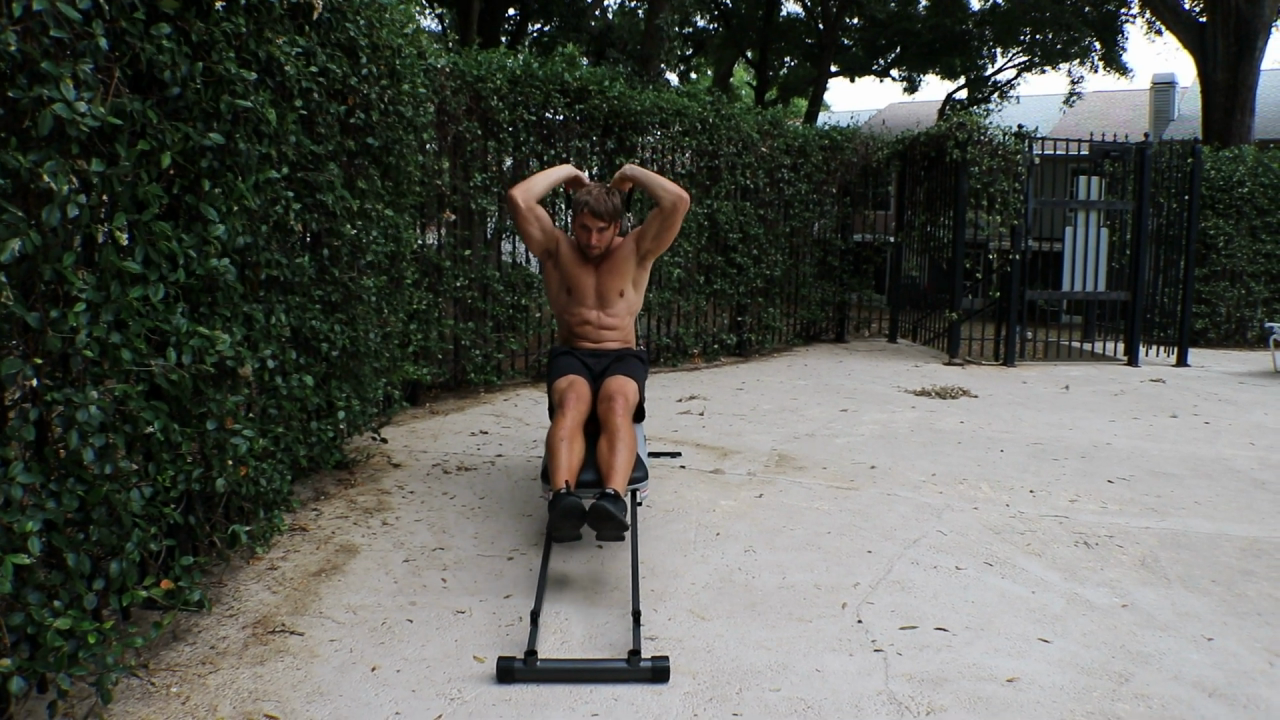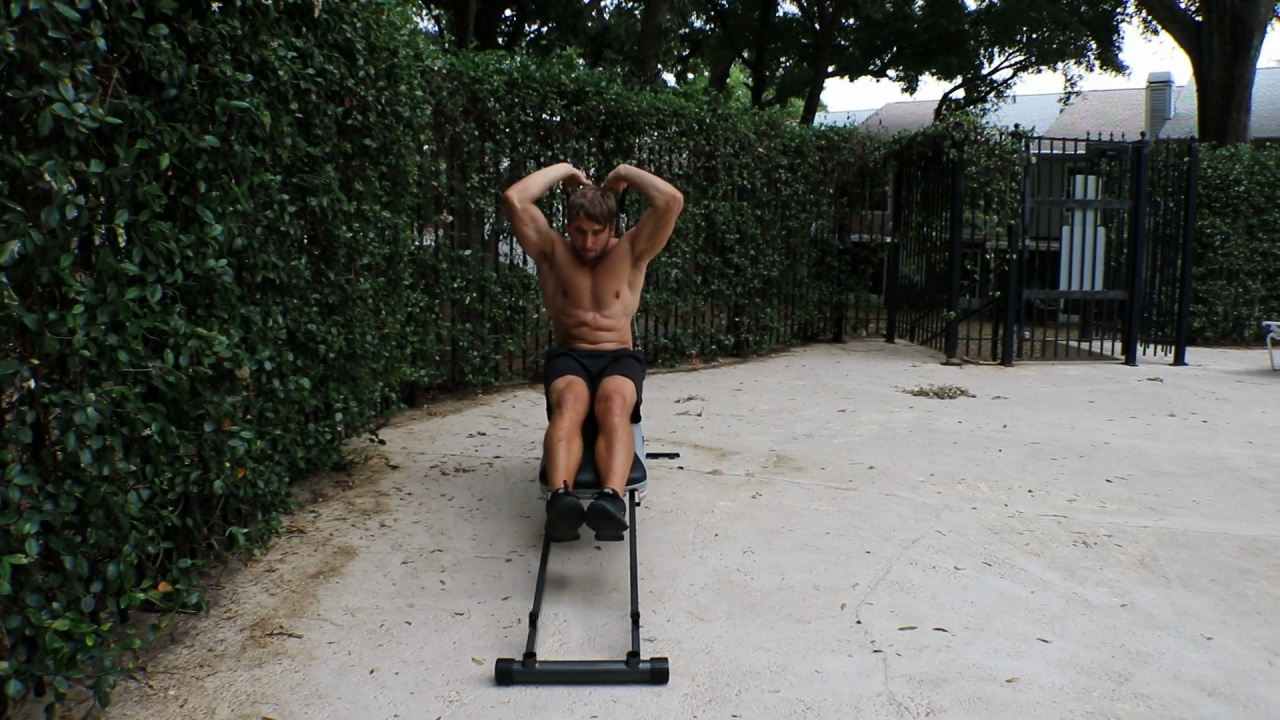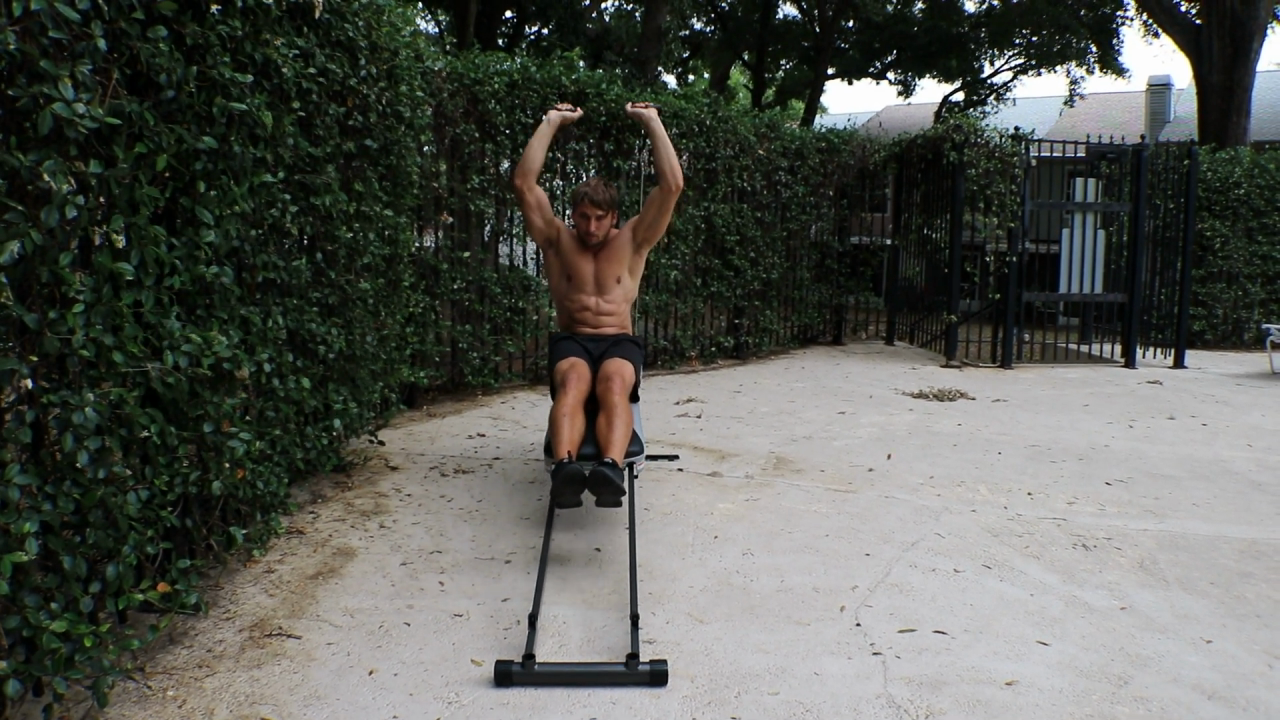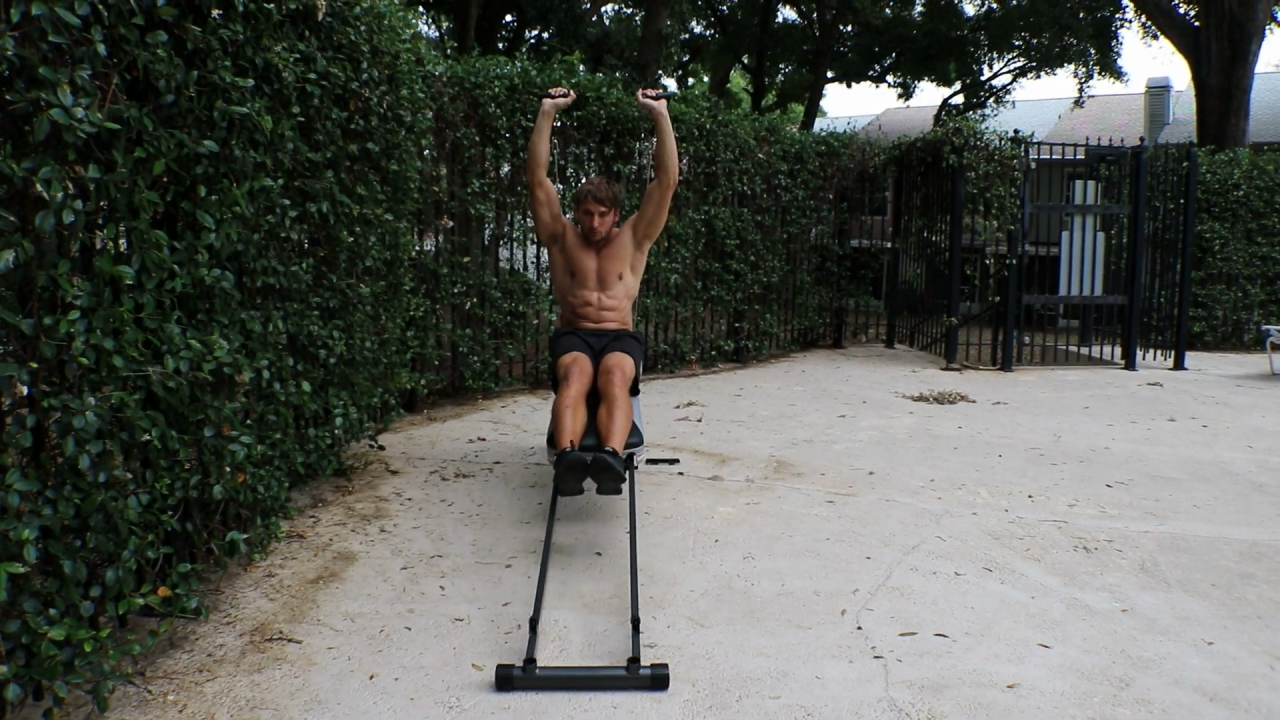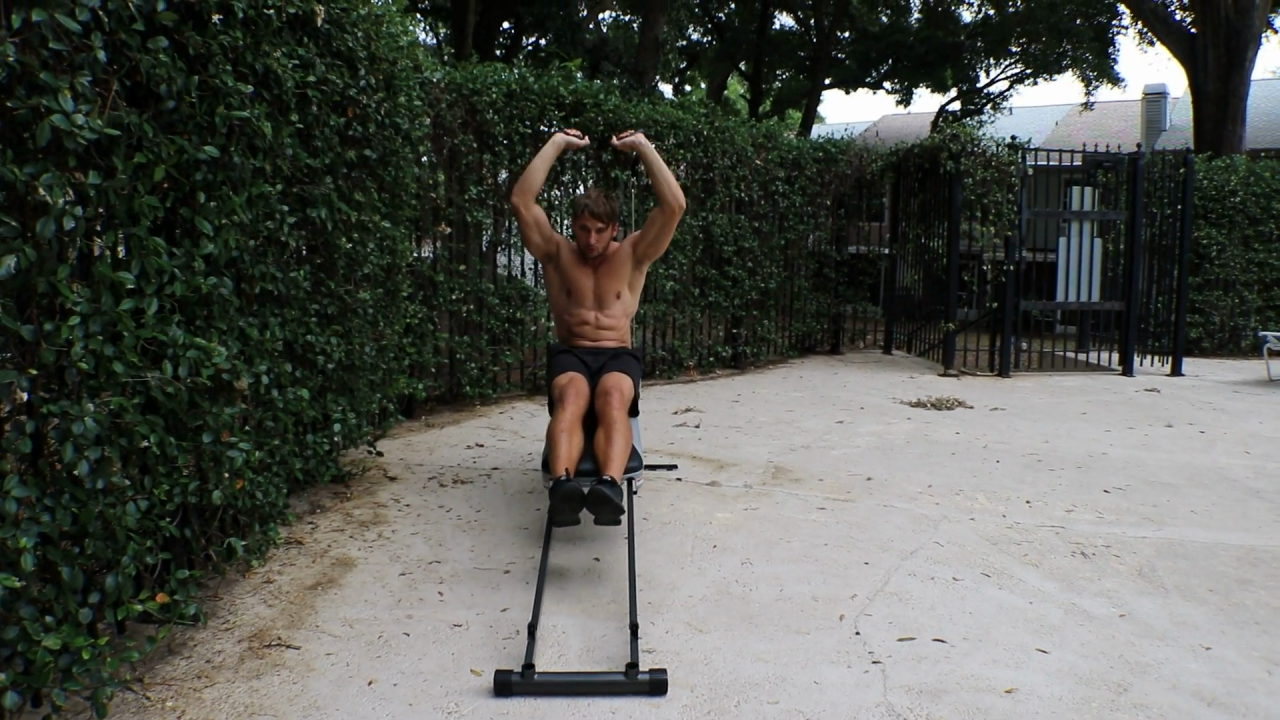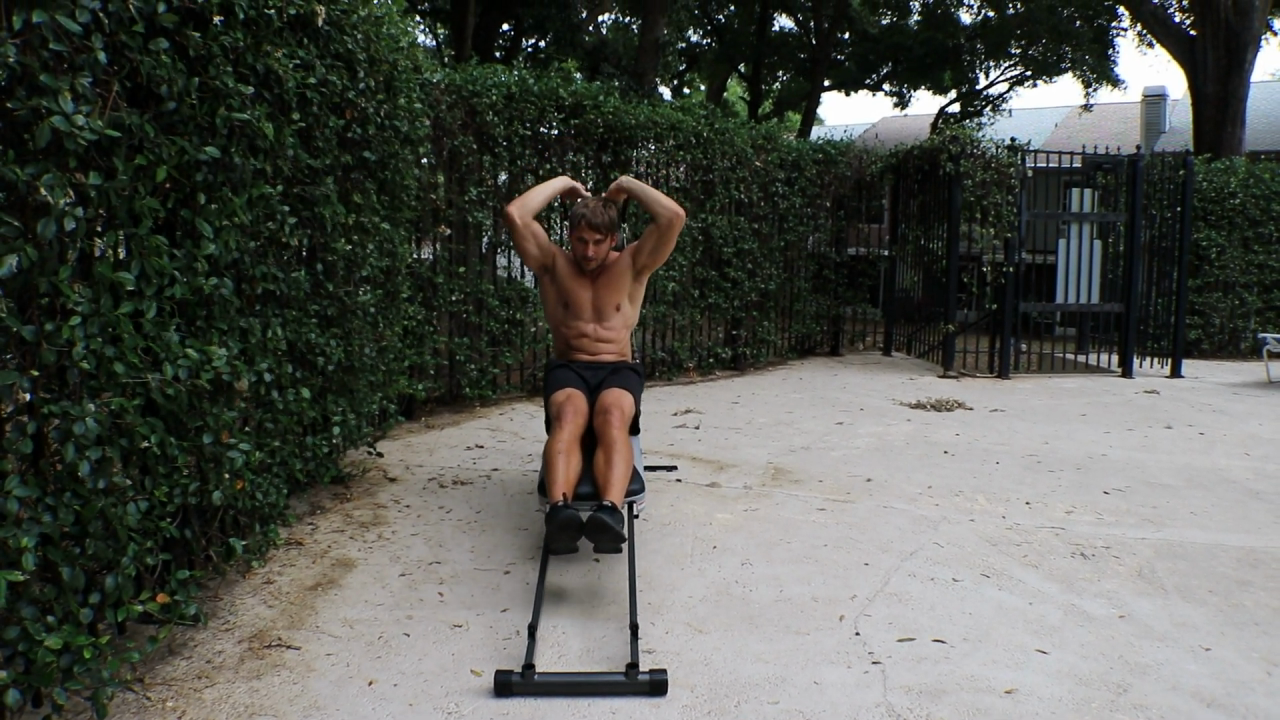
dt=0.5s
person 1, frame 1
left shoulder: (636, 250)
right shoulder: (555, 248)
left elbow: (678, 201)
right elbow: (517, 199)
left wrist: (630, 173)
right wrist: (566, 171)
left hip: (622, 357)
right hip: (571, 355)
left knee: (616, 404)
right knee: (570, 403)
left ankle: (613, 499)
right ankle: (562, 498)
person 1, frame 2
left shoulder: (631, 251)
right shoulder: (551, 250)
left elbow: (672, 201)
right elbow: (513, 199)
left wrist: (625, 173)
right wrist: (564, 171)
left hip: (620, 358)
right hip: (568, 357)
left knee: (613, 405)
right knee: (569, 403)
left ankle: (611, 499)
right ankle: (560, 498)
person 1, frame 3
left shoulder: (633, 242)
right shoulder: (557, 240)
left elbow: (671, 187)
right elbow: (524, 185)
left wrist: (651, 121)
right wrist: (551, 122)
left hip: (620, 342)
right hip: (570, 341)
left knee: (613, 383)
right knee: (573, 382)
left ankle: (611, 470)
right ankle: (564, 469)
person 1, frame 4
left shoulder: (634, 239)
right shoulder: (561, 237)
left elbow: (666, 181)
right elbow: (537, 179)
left wrist: (660, 114)
right wrist: (546, 112)
left hip: (621, 338)
right hip: (573, 336)
left knee: (613, 377)
right knee: (575, 375)
left ankle: (612, 457)
right ankle: (567, 457)
person 1, frame 5
left shoulder: (633, 254)
right shoulder: (556, 253)
left elbow: (675, 206)
right elbow: (520, 202)
left wrist: (643, 146)
right wrist: (556, 143)
left hip: (619, 356)
right hip: (570, 354)
left knee: (613, 399)
right knee: (570, 398)
left ankle: (610, 487)
right ankle: (561, 486)
person 1, frame 6
left shoulder: (632, 265)
right shoulder: (553, 263)
left elbow: (674, 217)
right elbow: (514, 215)
left wrist: (627, 185)
right wrist: (562, 183)
left hip: (619, 369)
right hip: (567, 367)
left knee: (612, 417)
right knee: (568, 417)
left ankle: (610, 511)
right ankle: (559, 511)
